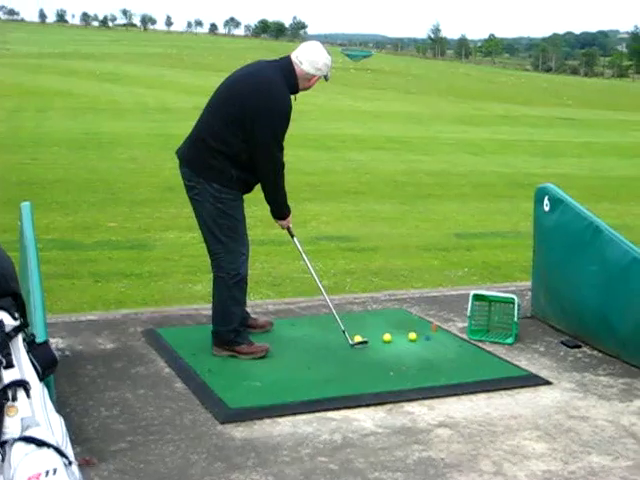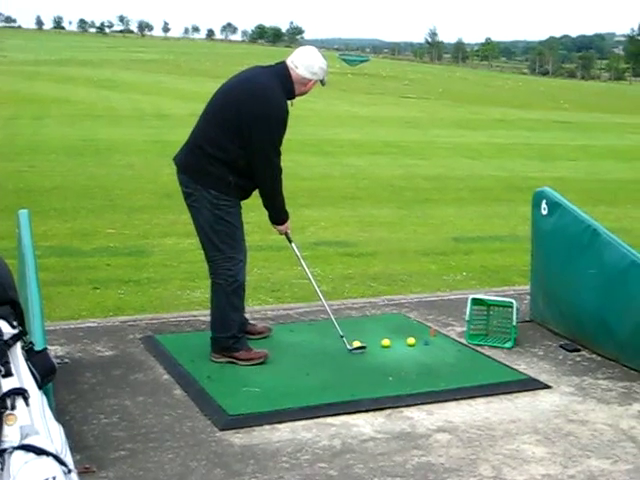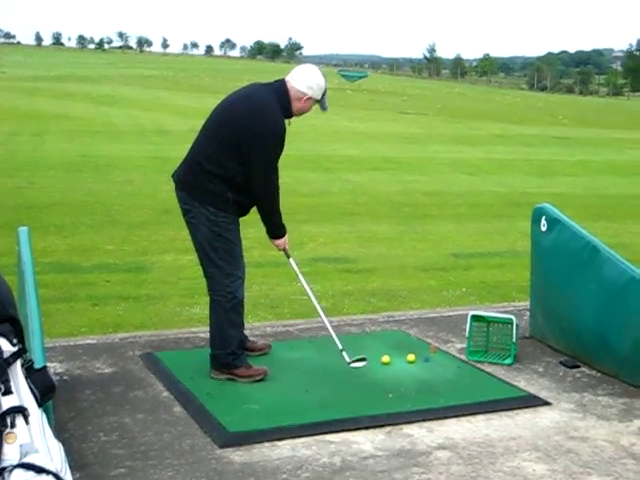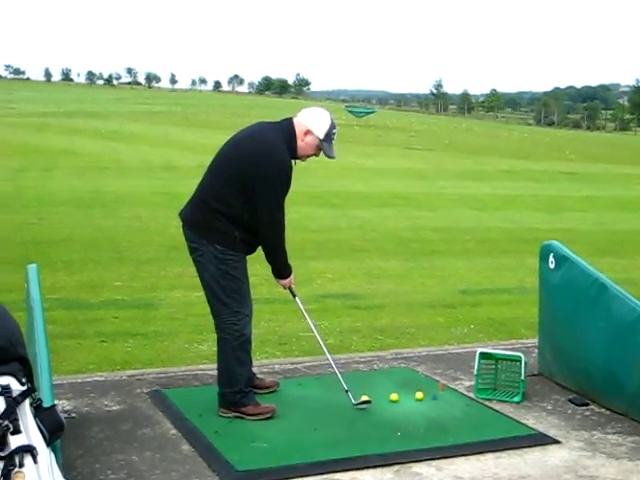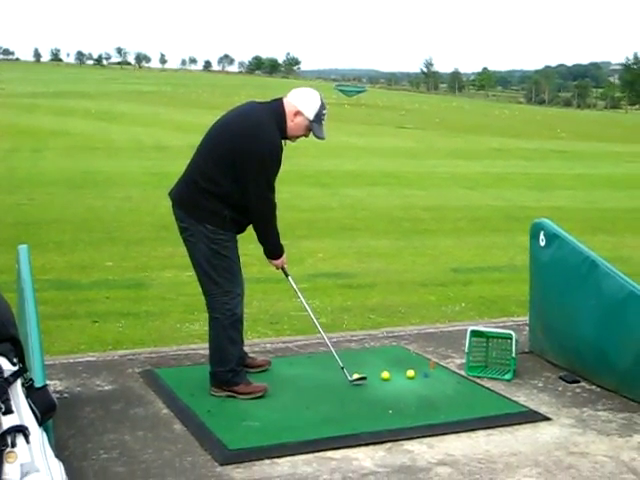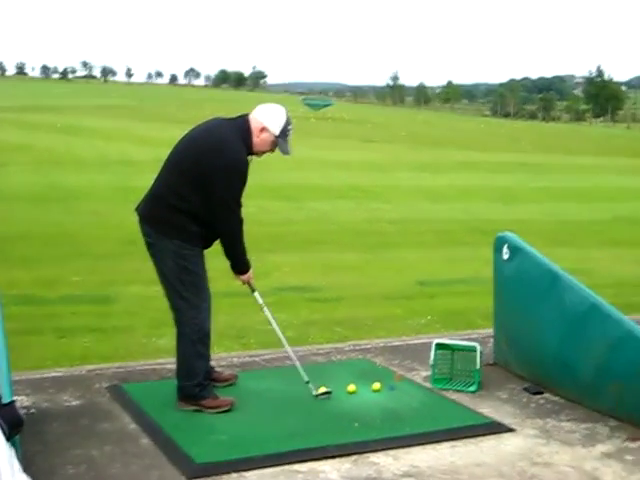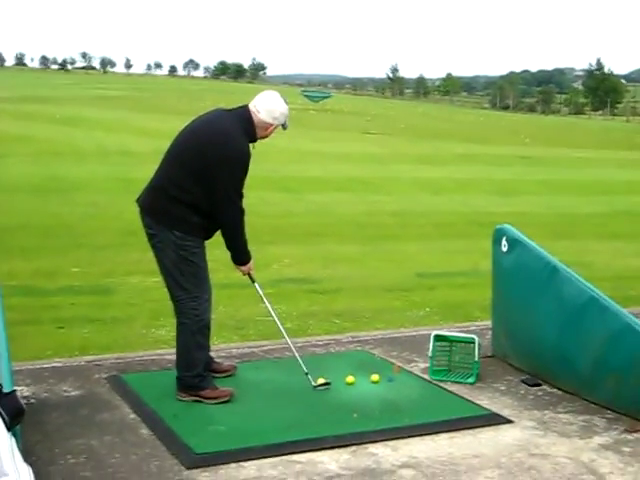
dt=0.4s
person 1, frame 1
left shoulder: (265, 74)
right shoulder: (273, 96)
right elbow: (269, 159)
right wrist: (281, 210)
left hip: (208, 167)
right hip: (212, 175)
left knee: (233, 251)
right knee: (231, 256)
left ankle: (236, 316)
right ankle: (228, 337)
person 1, frame 2
left shoulder: (261, 79)
right shoulder: (270, 102)
right elbow: (267, 164)
right wrist: (279, 215)
left hip: (205, 172)
right hip: (210, 181)
left knee: (231, 258)
right knee: (229, 262)
left ankle: (234, 322)
right ankle: (226, 343)
person 1, frame 3
left shoulder: (260, 97)
right shoulder: (267, 118)
right elbow: (264, 179)
right wrist: (276, 229)
left hip: (204, 190)
right hip: (208, 198)
left knee: (230, 274)
right knee: (227, 279)
left ankle: (234, 339)
right ankle: (226, 360)
person 1, frame 4
left shoulder: (268, 136)
right shoulder: (273, 156)
right elbow: (269, 219)
right wrist: (281, 269)
left hip: (212, 227)
right hip: (215, 236)
left knee: (237, 311)
right knee: (234, 316)
left ankle: (242, 377)
right ankle: (234, 398)
person 1, frame 5
left shoulder: (257, 116)
right shoulder: (264, 137)
right elbow: (260, 200)
right wrist: (274, 249)
left hip: (202, 207)
right hip: (205, 215)
left knee: (228, 291)
right knee: (226, 296)
left ankle: (234, 356)
right ankle: (226, 377)
person 1, frame 6
left shoulder: (223, 132)
right shoulder: (229, 153)
right elbow: (227, 216)
right wrist: (241, 265)
left hip: (168, 221)
right hip: (172, 230)
left knee: (195, 306)
right knee: (193, 310)
left ankle: (200, 370)
right ankle: (193, 391)
person 1, frame 7
left shoulder: (223, 122)
right shoulder: (232, 145)
right elbow: (229, 207)
right wrist: (241, 256)
left hip: (168, 212)
right hip: (174, 222)
left knee: (196, 296)
right knee: (194, 301)
left ankle: (200, 361)
right ankle: (192, 382)
